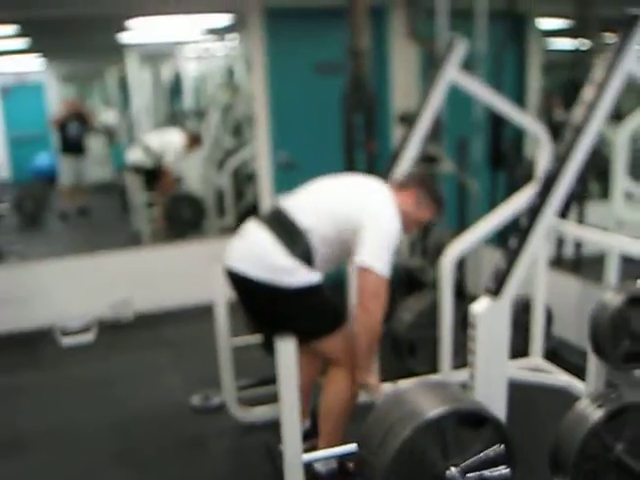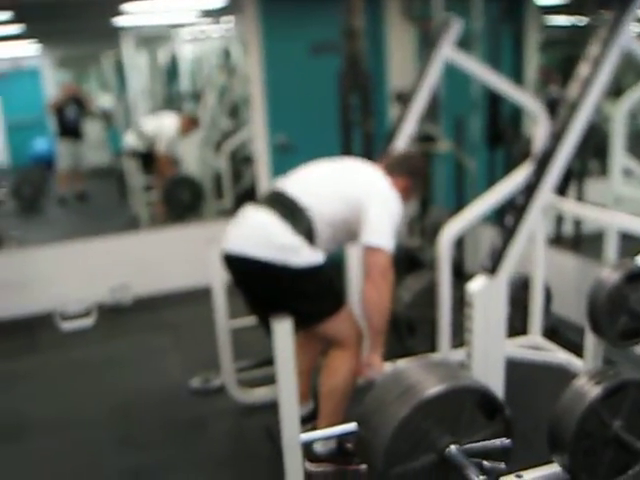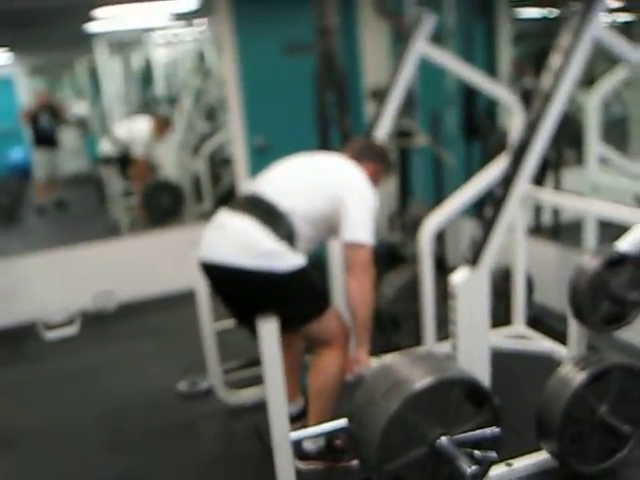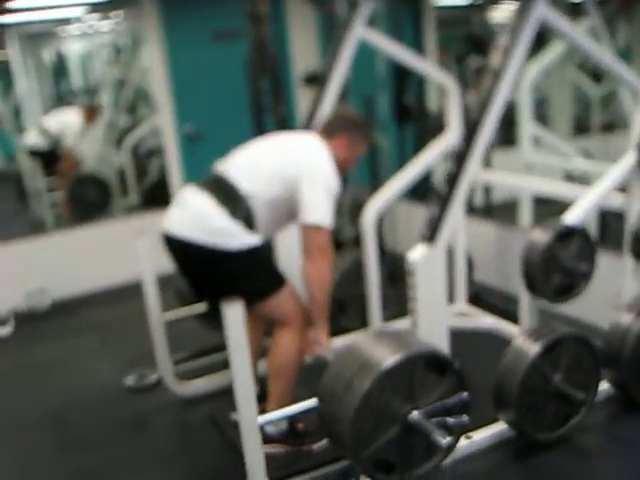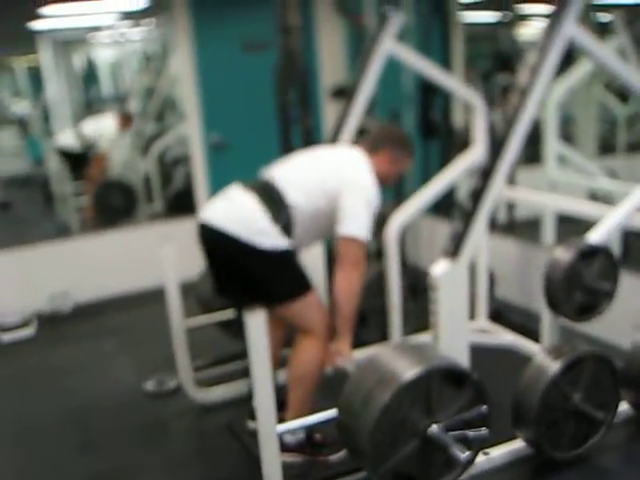
dt=1s
person 1, frame 1
left shoulder: (368, 188)
right shoulder: (384, 216)
right elbow: (370, 300)
right wrist: (365, 371)
left hip: (243, 255)
right hip: (274, 269)
left knee: (312, 342)
right knee: (344, 359)
left ankle: (299, 432)
person 1, frame 2
left shoulder: (348, 169)
right shoulder: (385, 195)
right elbow: (378, 277)
right wrist: (376, 353)
left hip: (238, 243)
right hip: (280, 253)
left knee: (308, 328)
right knee: (346, 341)
left ankle: (301, 416)
right ankle: (324, 447)
person 1, frame 3
left shoulder: (309, 163)
right shoulder: (358, 187)
right elbow: (359, 271)
right wrist: (362, 348)
left hip: (215, 250)
right hip: (260, 259)
left knee: (290, 324)
right knee: (333, 339)
left ankle: (292, 413)
right ankle: (313, 445)
person 1, frame 4
left shoulder: (290, 143)
right shoulder: (321, 168)
right elbow: (318, 253)
right wrist: (321, 329)
left hip: (179, 224)
right hip: (216, 236)
left knee: (255, 305)
right knee: (292, 319)
right ankle: (274, 427)
person 1, frame 5
left shoulder: (335, 157)
right shoulder: (361, 182)
right elbow: (349, 265)
right wrist: (343, 340)
left hip: (216, 221)
right hip: (249, 236)
left knee: (277, 314)
right knee: (315, 327)
right ankle: (292, 437)
